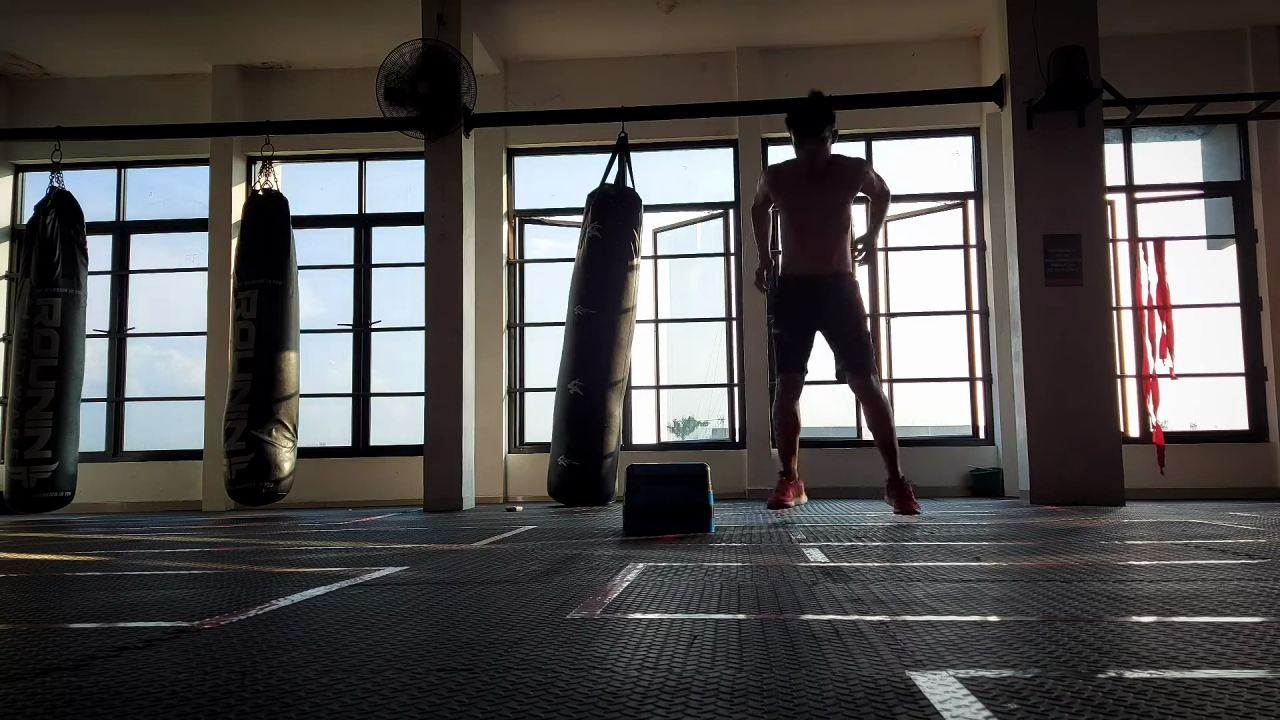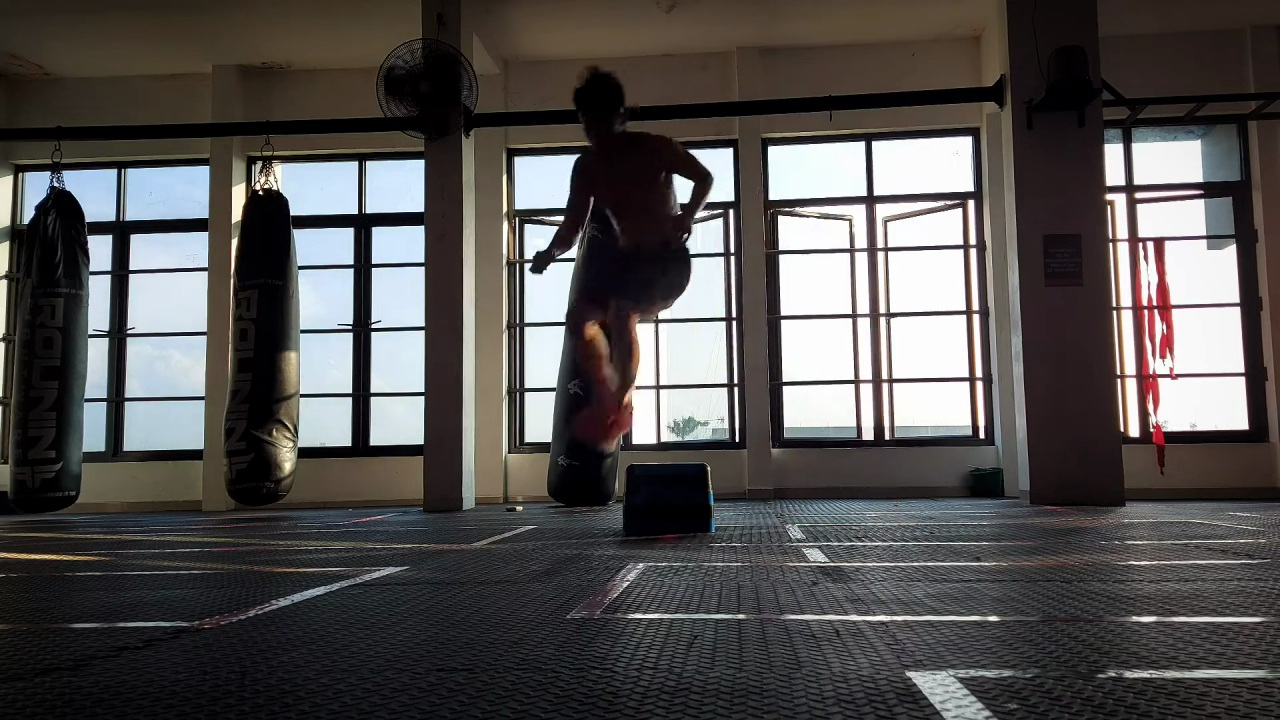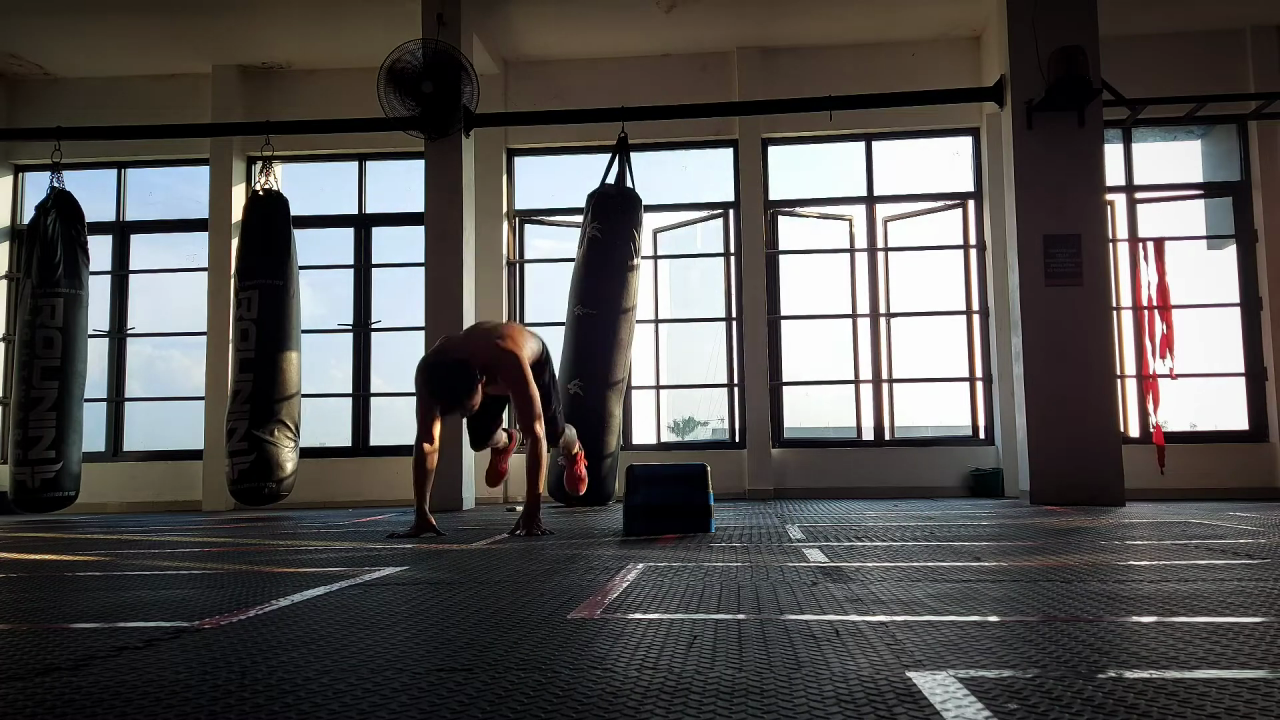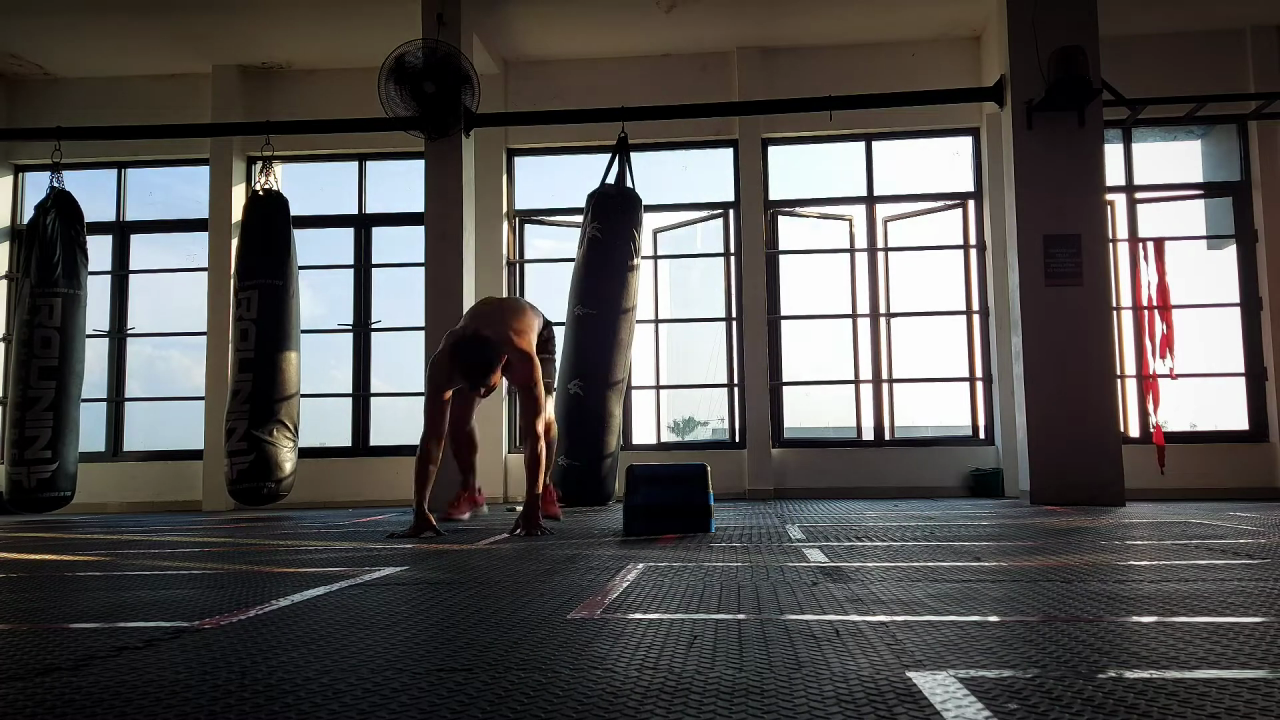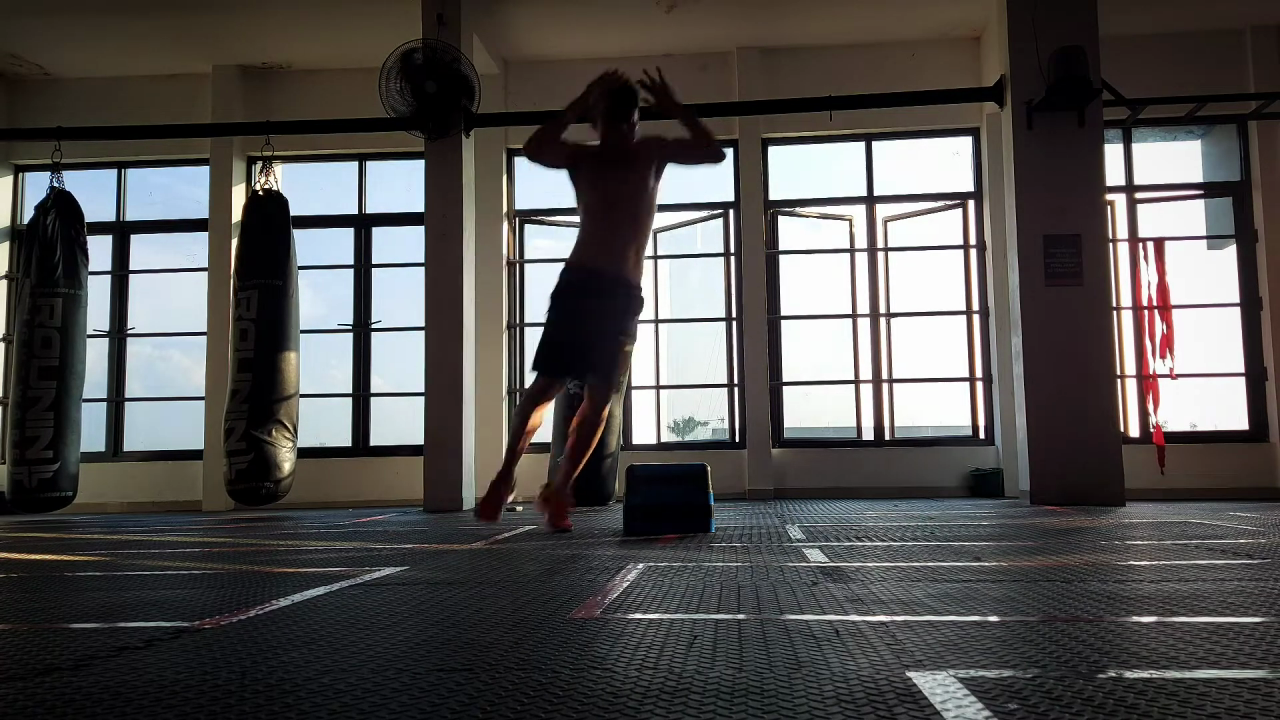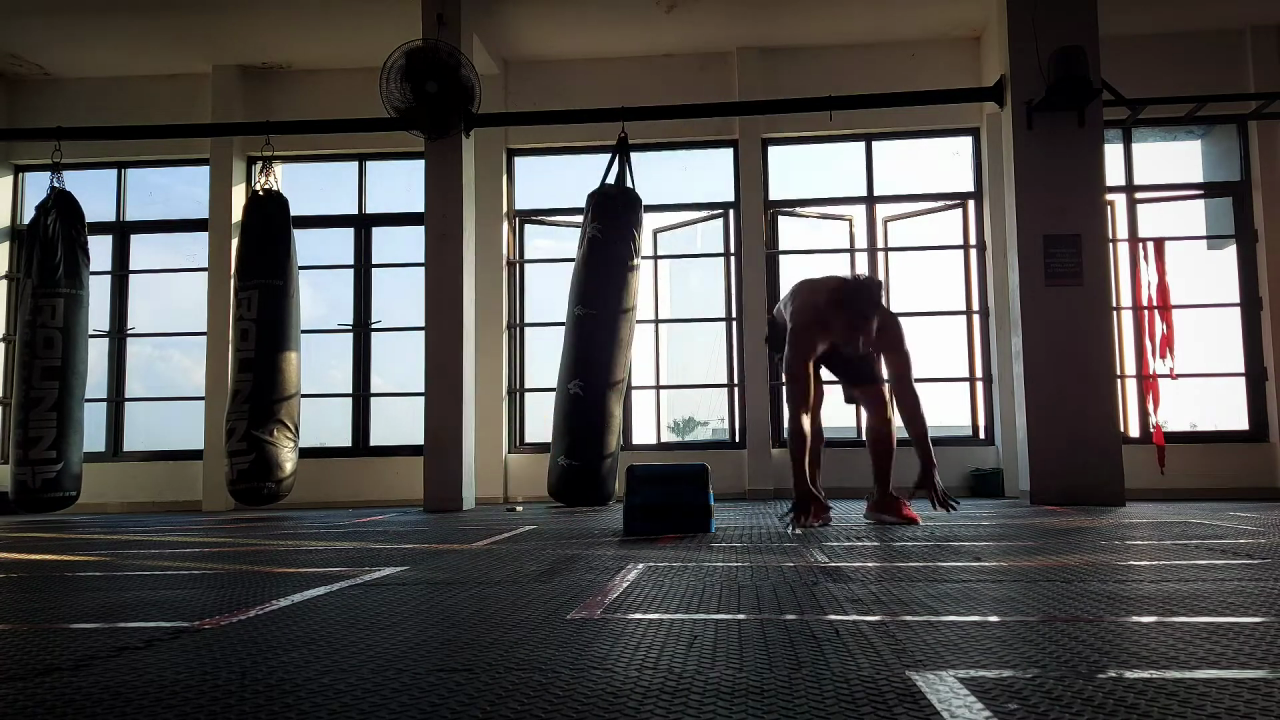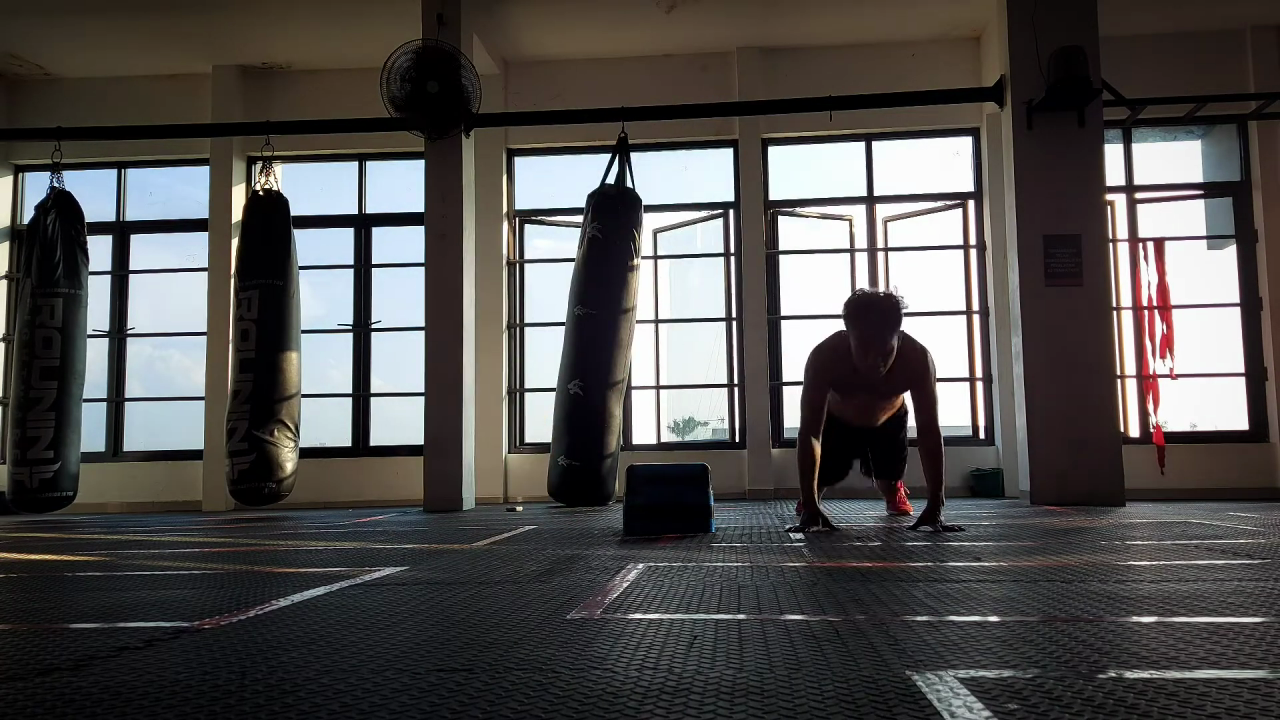
dt=0.7s
person 1, frame 1
left shoulder: (854, 171)
right shoulder: (776, 177)
left elbow: (883, 197)
right elbow: (758, 210)
left wrist: (872, 236)
right wrist: (764, 259)
left hip: (838, 286)
right hip: (790, 288)
left knee: (866, 383)
right knee: (787, 385)
left ankle: (897, 483)
right ankle: (790, 481)
person 1, frame 2
left shoulder: (655, 147)
right shoulder: (586, 166)
left elbow: (704, 177)
right elbow: (572, 227)
left wrist: (687, 217)
right wrist: (550, 253)
left hip: (667, 260)
right hip: (627, 260)
left knee: (621, 313)
right knee: (578, 317)
left ankle: (617, 404)
right ankle: (606, 395)
person 1, frame 3
left shoulder: (512, 363)
right shoulder: (428, 371)
left elbow: (535, 438)
right elbow: (426, 442)
left wrist: (532, 513)
right wrist: (421, 514)
left hip: (534, 358)
left knee: (553, 435)
right knee: (482, 439)
left ankle: (573, 450)
right ankle: (504, 441)
person 1, frame 4
left shoulder: (523, 360)
right shoulder: (444, 362)
left elbow: (534, 435)
right elbow: (433, 436)
left wrist: (531, 510)
right wrist: (420, 511)
left hip: (535, 331)
left knee: (543, 417)
right knee: (458, 416)
left ankle: (544, 487)
right ankle: (469, 491)
person 1, frame 5
left shoulder: (653, 154)
right shoulder: (583, 159)
left elbow: (713, 153)
right elbow: (534, 148)
left wrist: (675, 108)
right wrist: (577, 106)
left hip: (624, 293)
right hip: (579, 283)
left knee: (599, 400)
right knee: (543, 389)
left ankle: (557, 493)
right ankle: (503, 481)
person 1, frame 6
left shoulder: (886, 323)
right shoulder: (806, 324)
left elbow: (906, 393)
right elbow: (797, 412)
left wrist: (929, 467)
right wrist: (802, 486)
right hip: (783, 330)
left knee: (879, 399)
right knee: (810, 401)
left ankle: (882, 497)
right ankle: (813, 499)
person 1, frame 7
left shoulder: (916, 358)
right shoulder: (825, 357)
left elbow: (930, 432)
right elbow: (809, 434)
left wrist: (935, 506)
right wrist: (809, 506)
left hip: (886, 423)
right hip: (839, 423)
left ankle: (890, 486)
